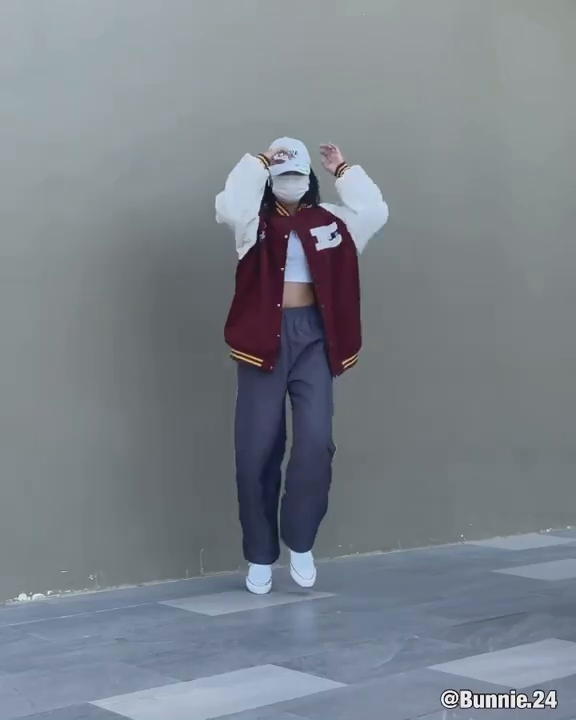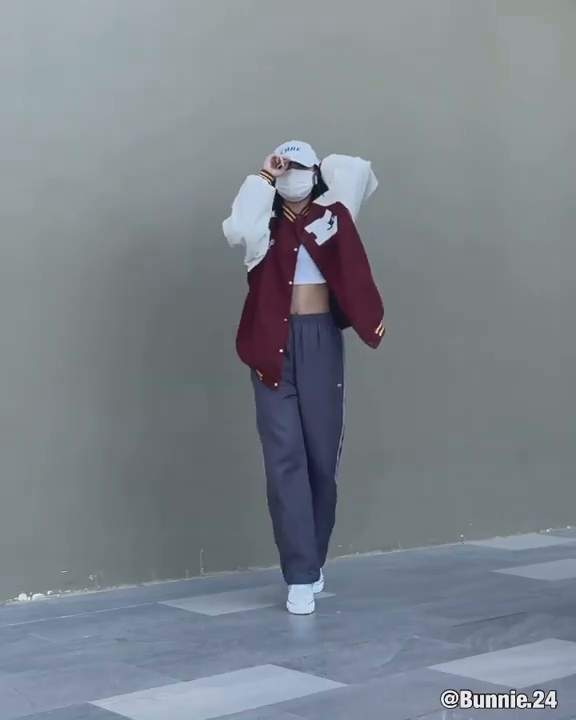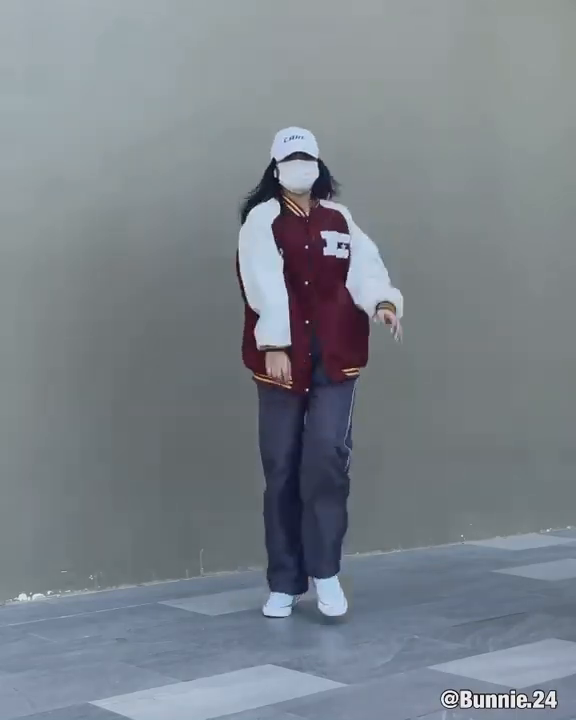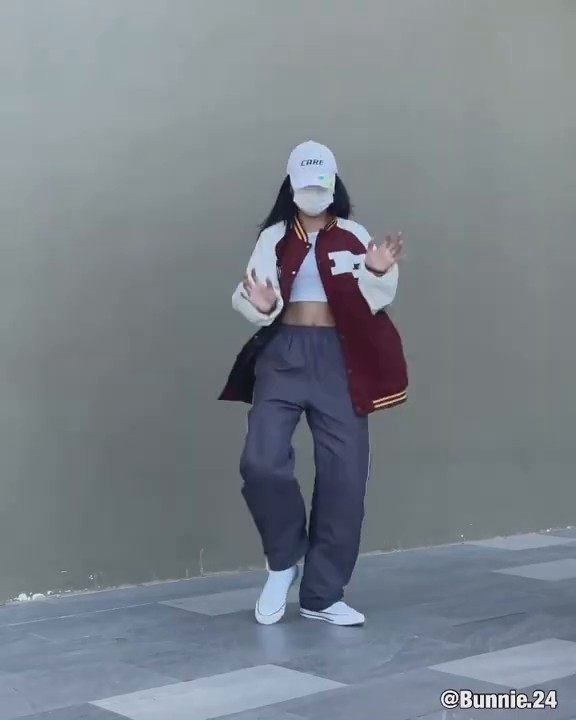
dt=0.5s
person 1, frame 1
left shoulder: (326, 221)
right shoulder: (257, 222)
left elbow: (374, 213)
right elbow: (229, 206)
left wrist: (343, 170)
right wrist: (259, 162)
left hip: (312, 337)
right hip: (264, 340)
left knee: (315, 439)
right knee: (258, 448)
left ankle: (300, 542)
right ankle: (260, 553)
person 1, frame 2
left shoulder: (333, 213)
right shoulder: (266, 228)
left elbow: (359, 172)
right elbow: (237, 227)
left wrist: (321, 165)
right wrist: (263, 178)
left hip: (321, 343)
right hip: (274, 347)
left knee: (322, 458)
right knee: (284, 458)
left ankle: (313, 560)
right ankle: (300, 575)
person 1, frame 3
left shoulder: (338, 218)
right shoulder: (262, 218)
left elbow: (365, 271)
right elbow: (262, 280)
left wrist: (386, 304)
right wrist: (274, 343)
left hip: (332, 345)
right hip: (282, 346)
left knee: (328, 448)
right knee: (281, 463)
left ankle: (324, 572)
right ankle: (284, 583)
person 1, frame 4
left shoulder: (353, 236)
right shoulder: (272, 239)
left elbow: (374, 301)
right elbow: (259, 302)
left wrist: (379, 271)
right wrist: (259, 301)
left hip: (339, 359)
right hip: (282, 355)
left knee: (345, 477)
right knee: (263, 463)
left ankle: (324, 594)
right ankle: (282, 559)
